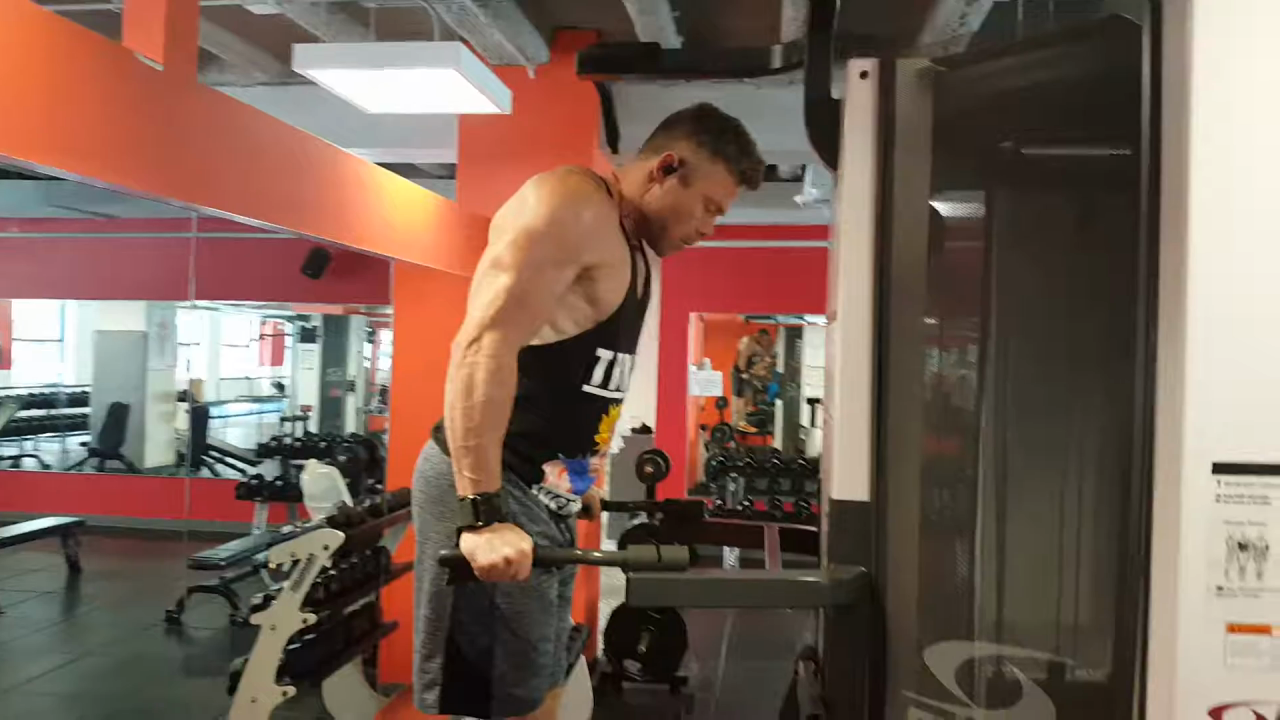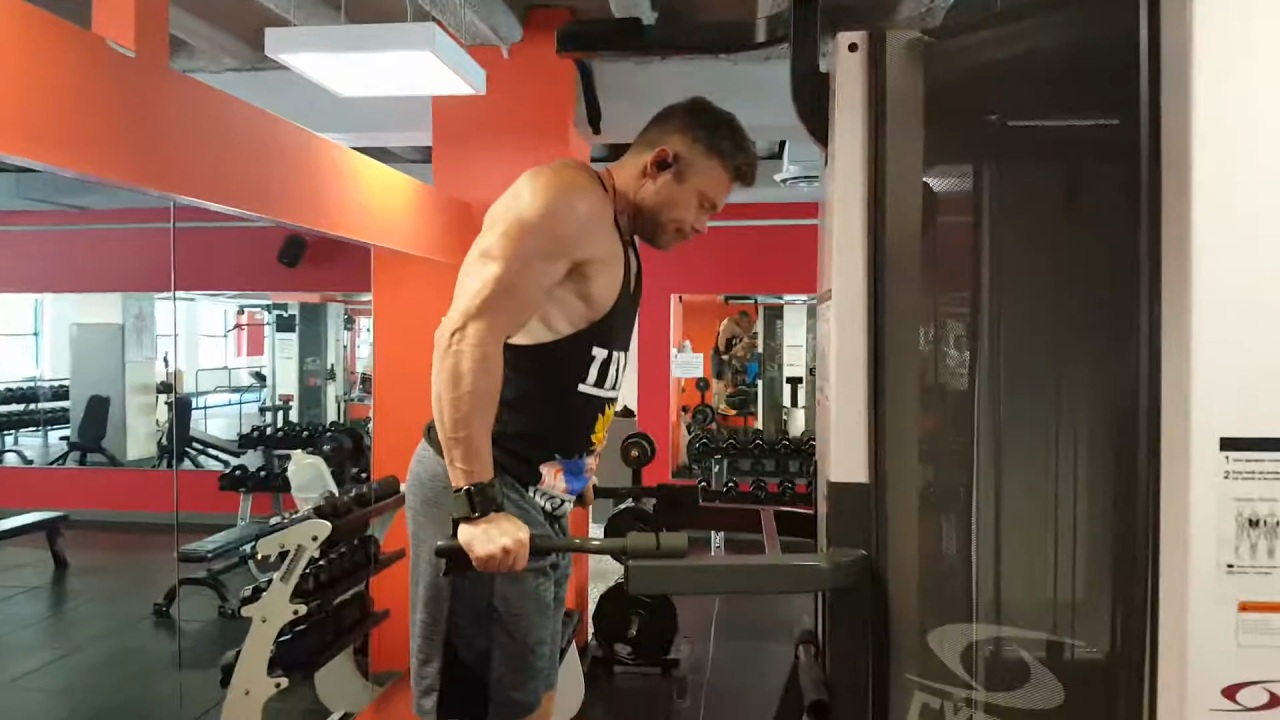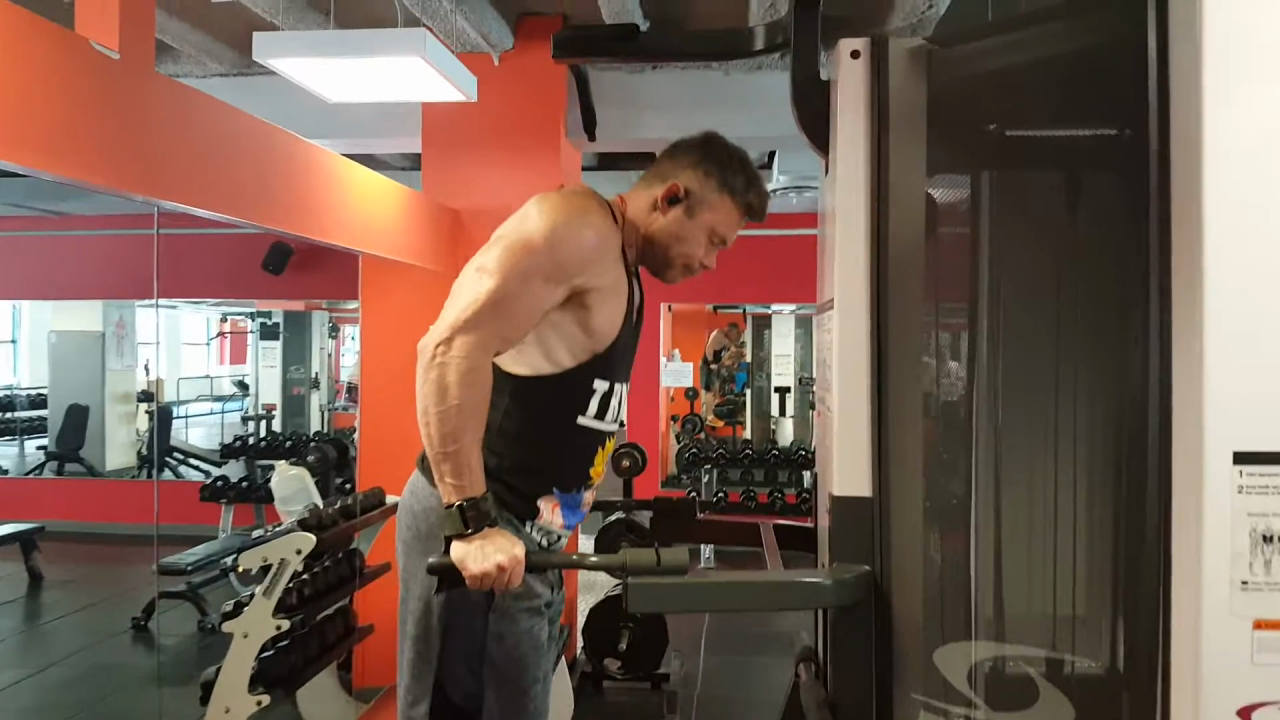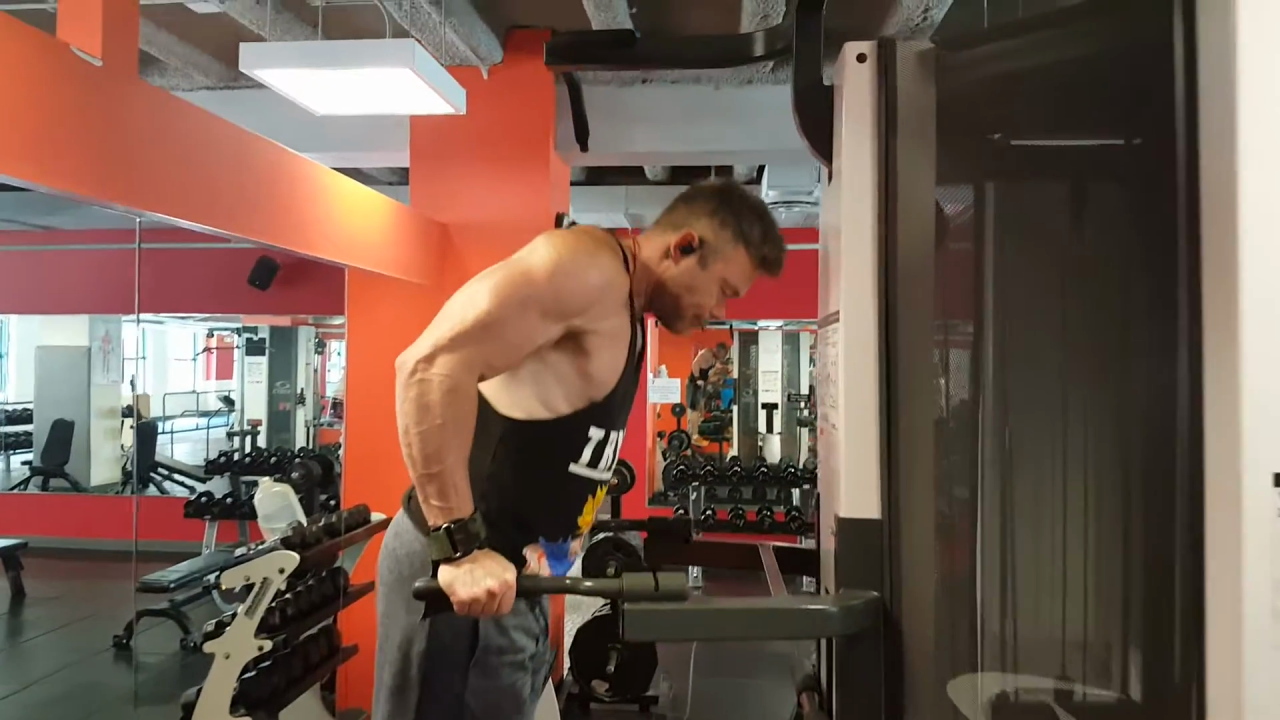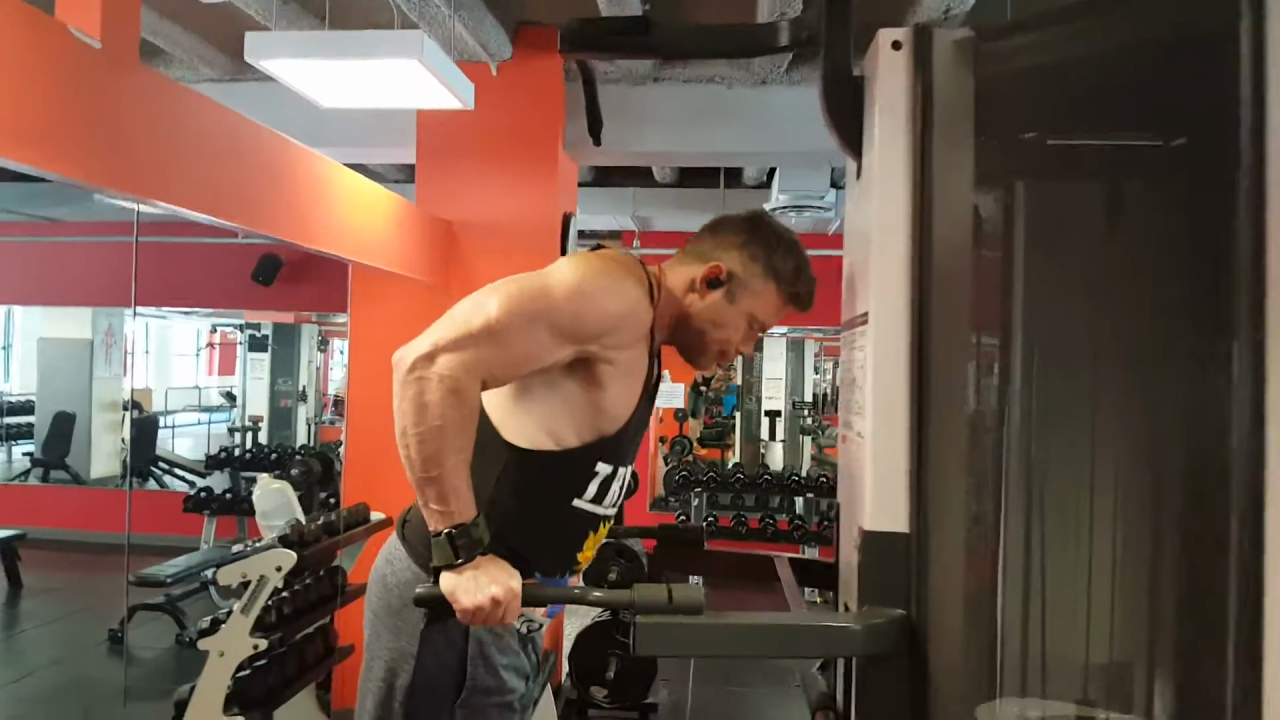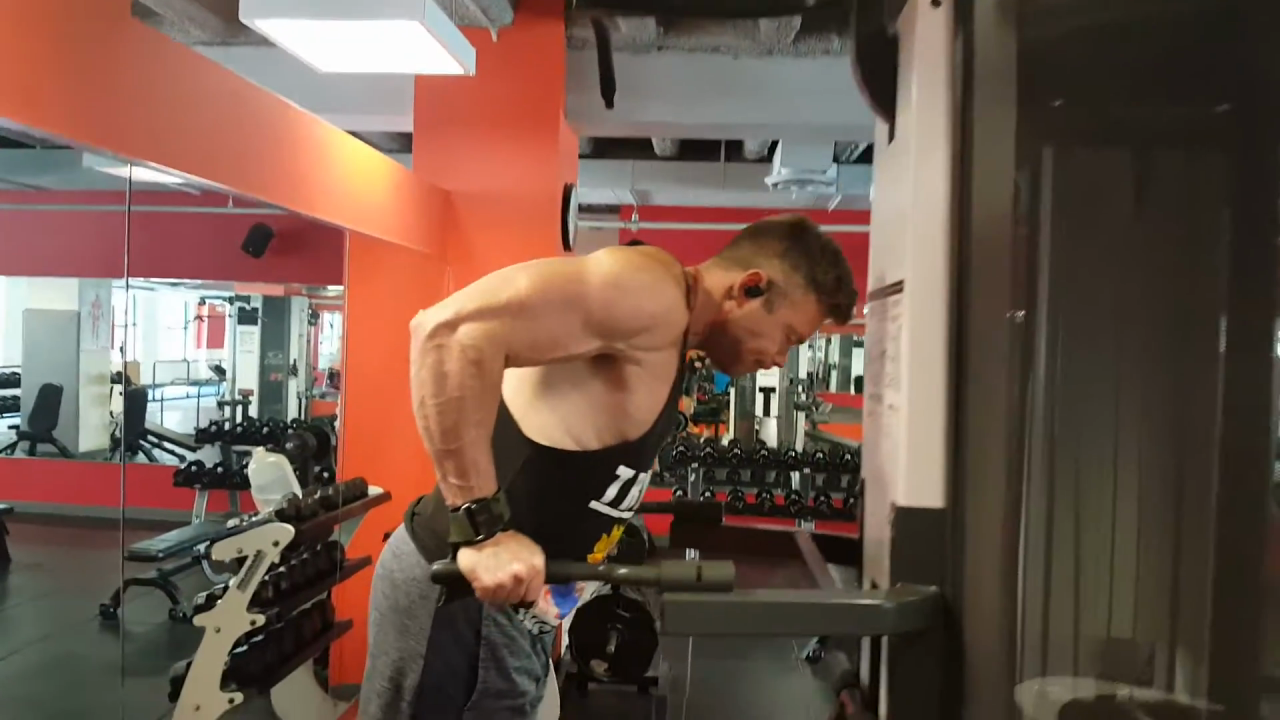
dt=0.3s
person 1, frame 1
left shoulder: (632, 251)
right shoulder: (573, 205)
right elbow: (484, 344)
right wrist: (481, 513)
left hip: (547, 499)
right hip: (494, 494)
person 1, frame 2
left shoulder: (622, 244)
right shoulder: (571, 201)
right elbow: (465, 333)
right wrist: (476, 504)
left hip: (538, 502)
right hip: (487, 496)
person 1, frame 3
left shoulder: (624, 274)
right shoulder: (578, 226)
right elbow: (450, 347)
right wrist: (470, 520)
left hip: (532, 533)
right hip: (480, 527)
person 1, frame 4
left shoulder: (627, 315)
right shoulder: (590, 268)
right elbow: (432, 364)
right wrist: (460, 546)
left hip: (511, 578)
right hip: (465, 575)
person 1, frame 5
left shoulder: (641, 342)
right shoulder: (614, 292)
right elbow: (432, 364)
right wrist: (462, 552)
left hip: (510, 606)
right hip: (457, 598)
person 1, frame 6
left shoulder: (666, 336)
right shoulder: (652, 293)
right elbow: (450, 330)
right wrist: (482, 528)
left hip: (514, 604)
right hip: (463, 590)
